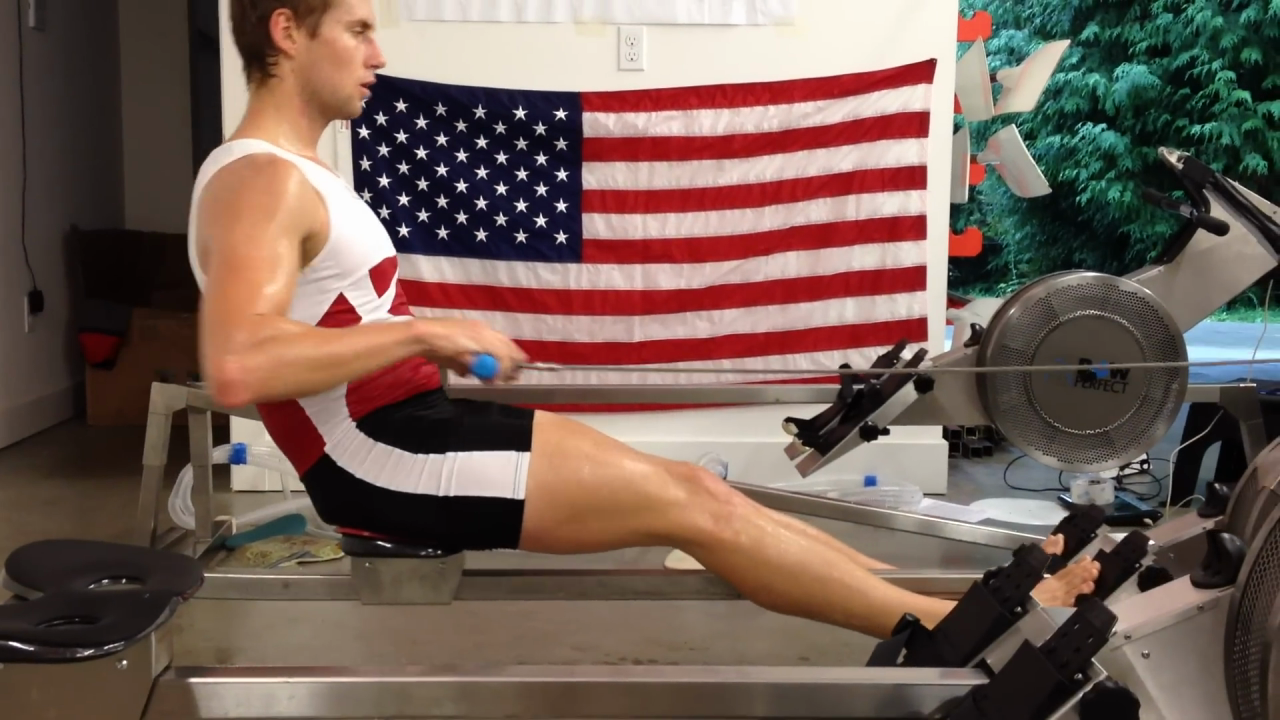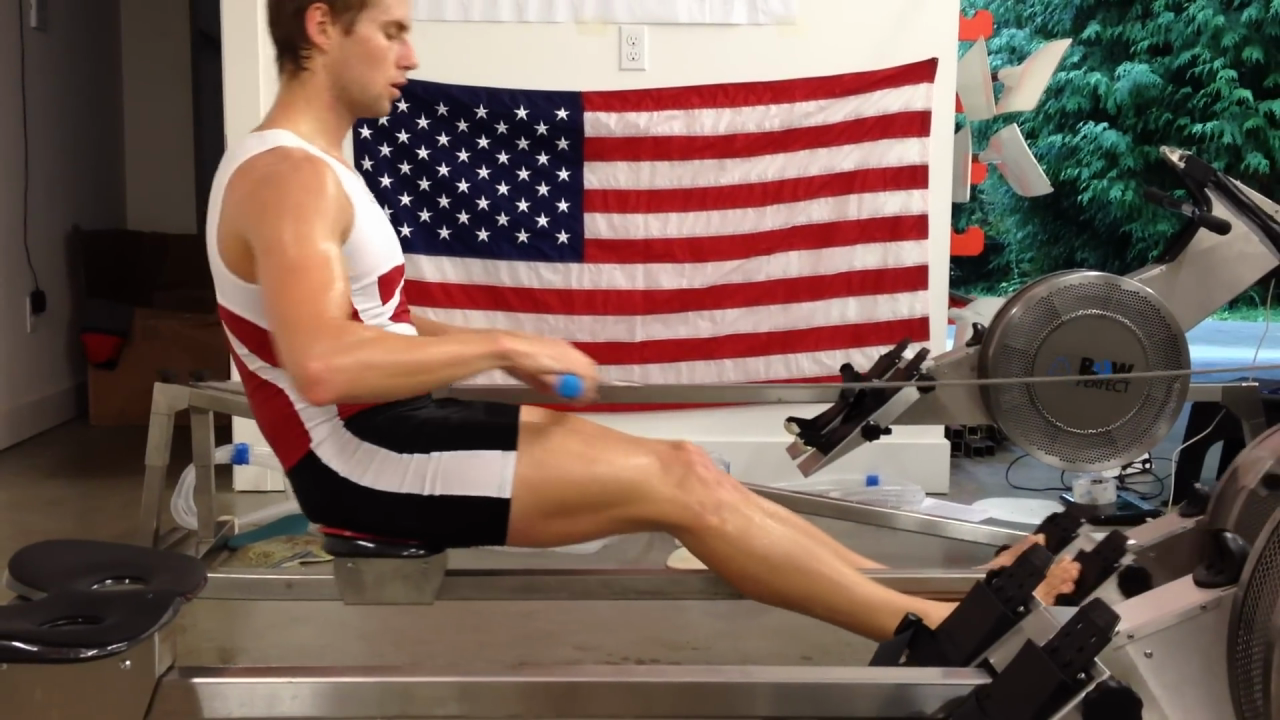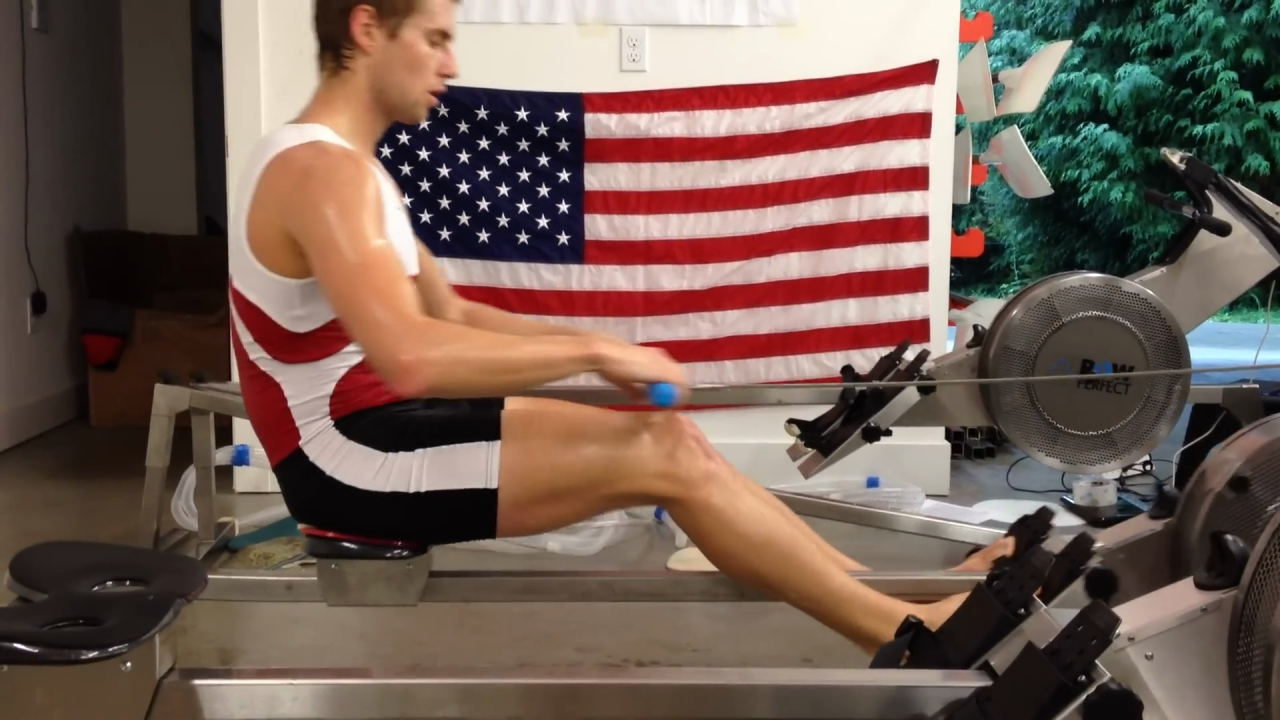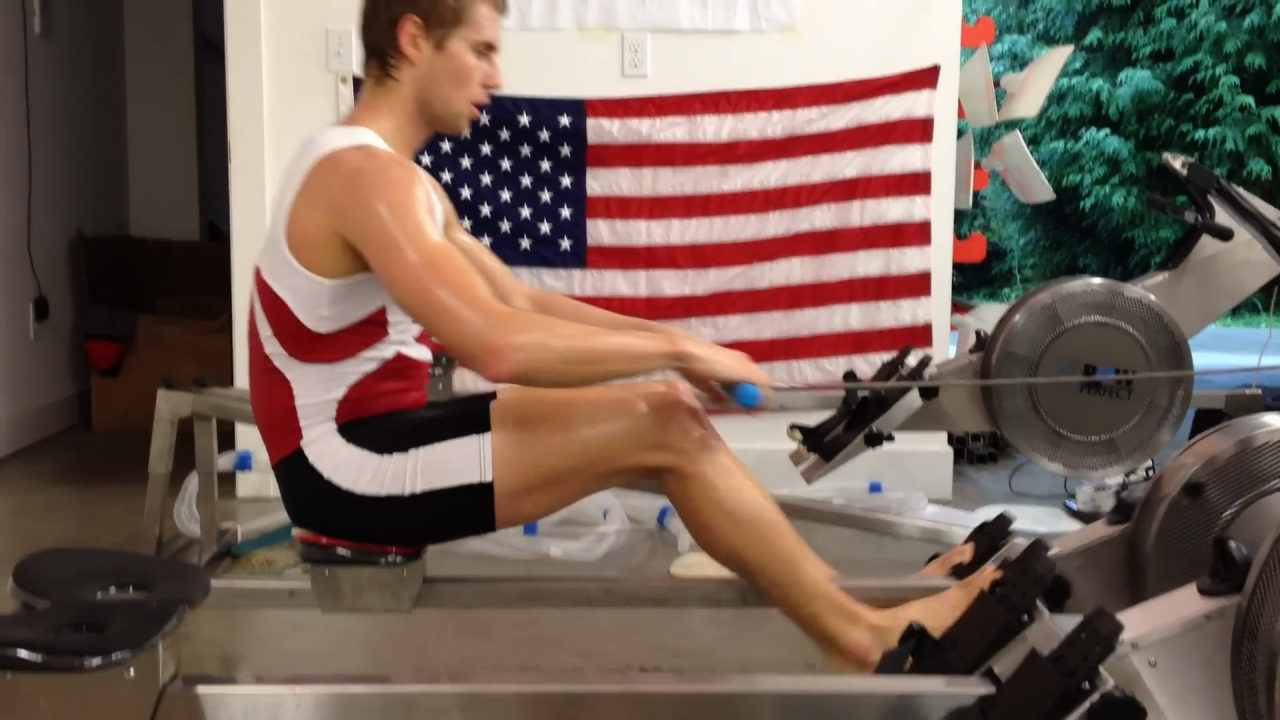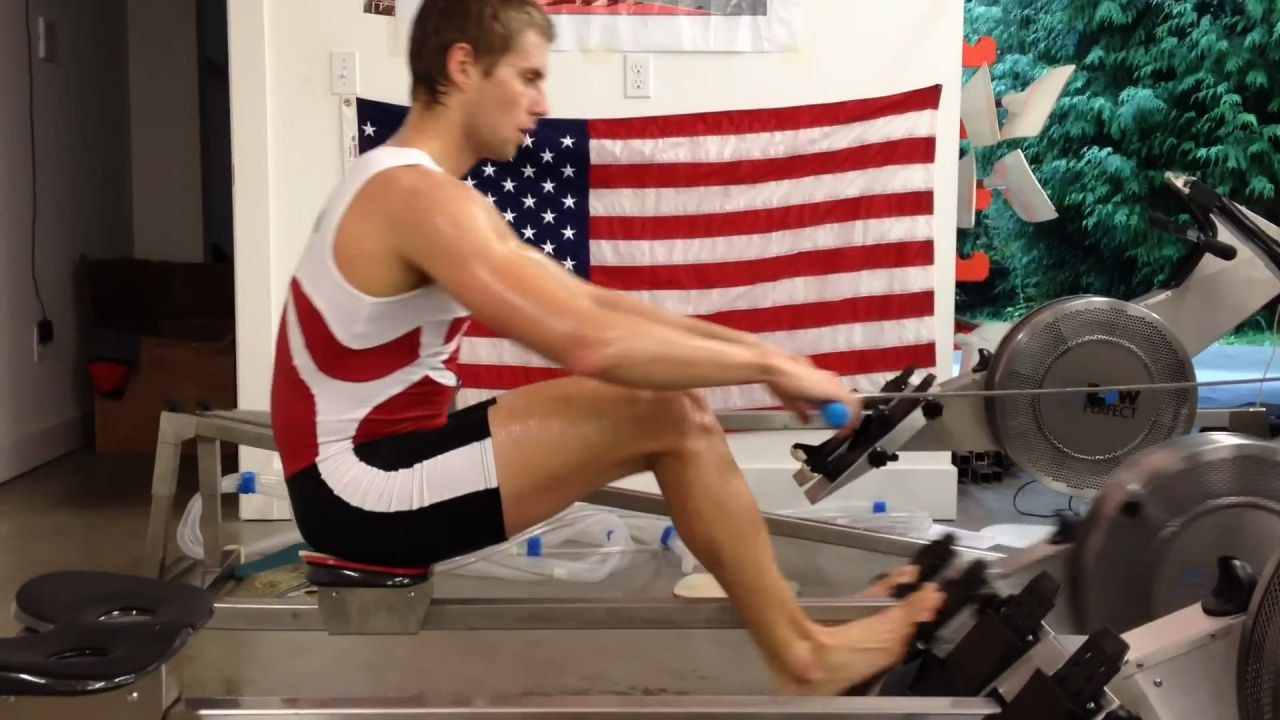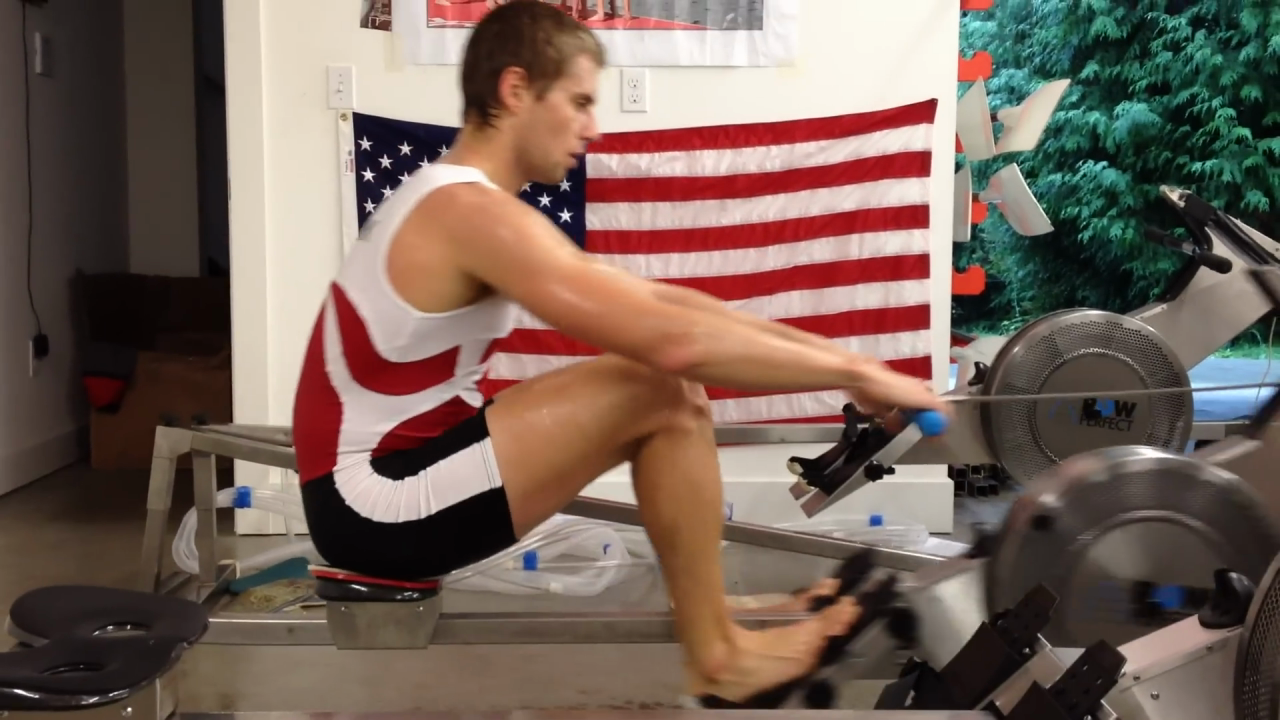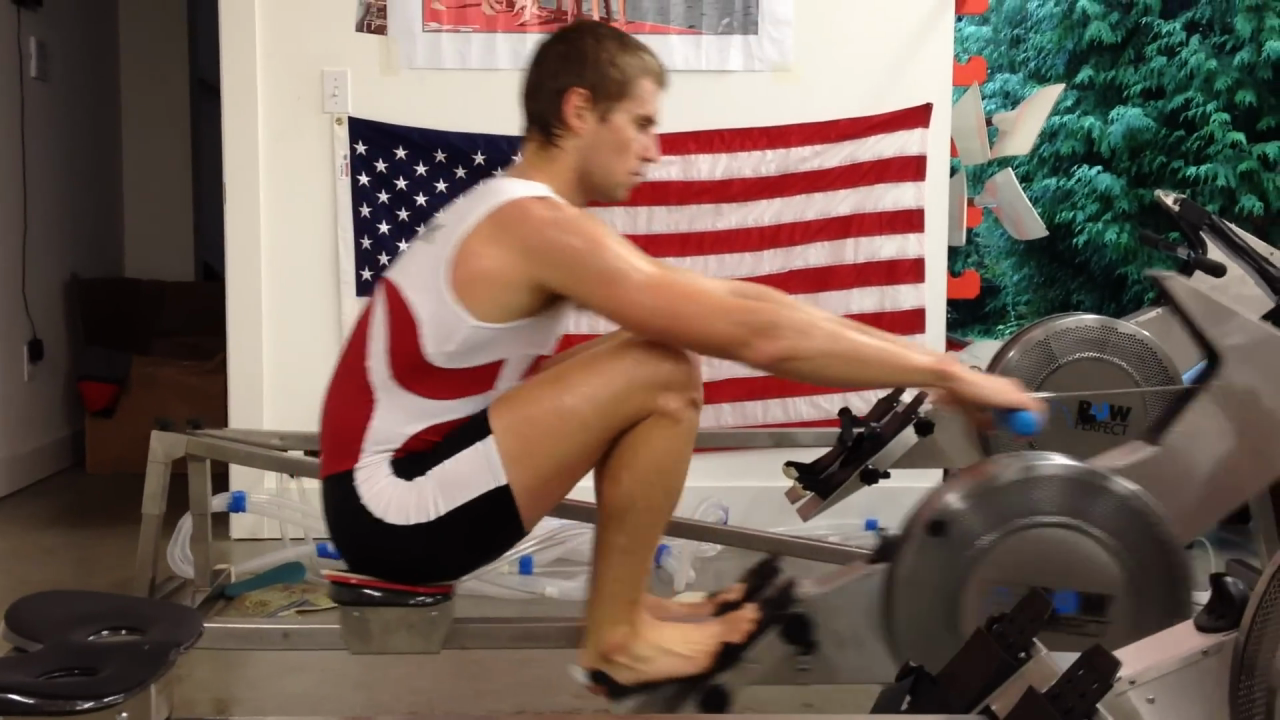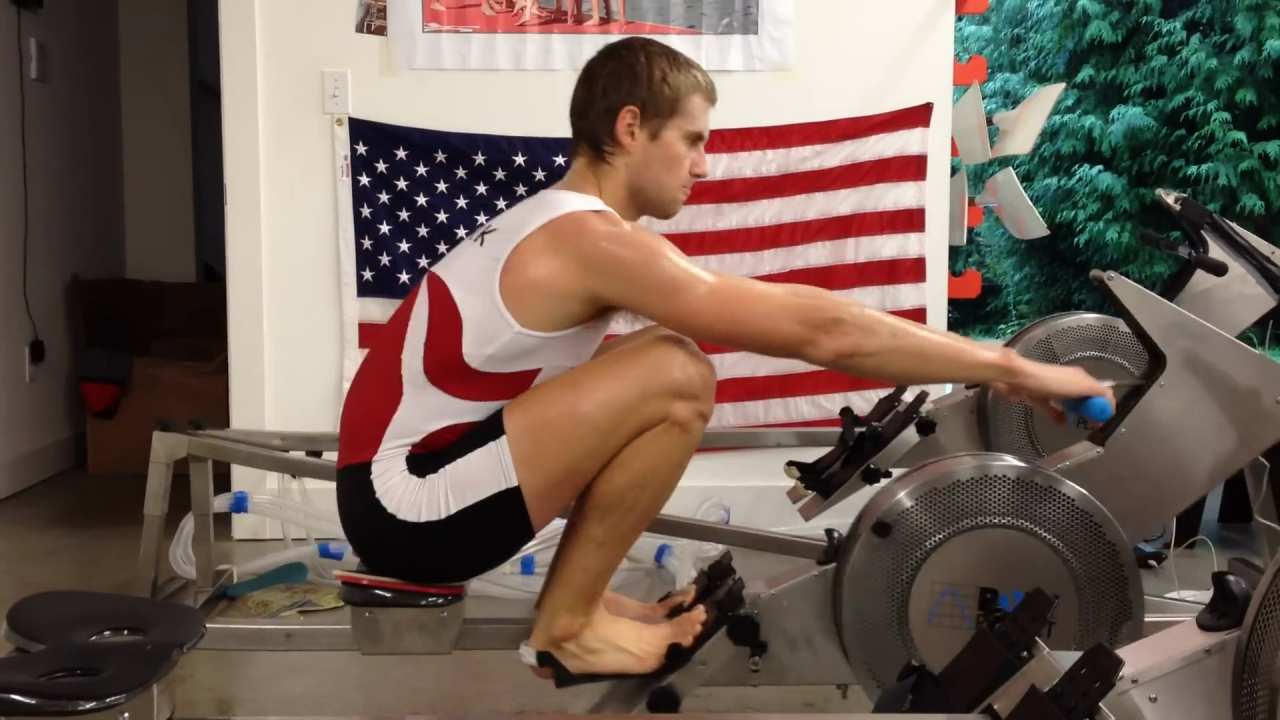
dt=0.2s
person 1, frame 1
left shoulder: (283, 170)
right shoulder: (260, 183)
right elbow: (235, 371)
left wrist: (422, 341)
right wrist: (429, 333)
left hip: (404, 426)
right hip: (376, 462)
left knee: (691, 488)
right knee: (693, 508)
left ankle: (941, 599)
person 1, frame 2
left shoulder: (299, 164)
right shoulder: (288, 178)
right elbow: (324, 367)
left wrist: (500, 348)
right wrist: (505, 350)
left hip: (385, 437)
right hip: (364, 465)
left knee: (682, 468)
right knee: (680, 488)
left ankle: (918, 598)
right ankle: (938, 629)
person 1, frame 3
left shoulder: (328, 159)
right shoulder: (324, 173)
left elbow: (449, 312)
right elbow: (419, 354)
left wrist: (587, 346)
right wrist: (592, 350)
left hip: (371, 434)
right hip: (351, 468)
left knee: (670, 443)
right knee: (671, 459)
left ankle: (881, 594)
right ankle: (902, 631)
person 1, frame 4
left shoulder: (368, 164)
right shoulder: (366, 177)
left elbow: (513, 304)
right elbow: (499, 346)
left wrist: (670, 343)
right wrist: (677, 348)
left hip: (371, 446)
right hip: (350, 475)
left knee: (669, 419)
right knee: (671, 427)
left ankle: (837, 597)
right ankle: (859, 636)
person 1, frame 5
left shoulder: (414, 185)
right shoulder: (416, 197)
left elbow: (584, 303)
right elbow: (585, 344)
left wrist: (753, 348)
right wrist: (763, 363)
left hip: (376, 472)
right hip: (363, 501)
left knee: (664, 406)
right knee: (670, 411)
right ankle: (802, 653)
person 1, frame 6
left shoulder: (453, 202)
right shoulder: (472, 214)
left elbow: (652, 302)
right elbow: (673, 341)
left wrist: (826, 351)
right wrist: (853, 371)
left hip: (385, 482)
right hip: (380, 512)
left knee: (644, 384)
right knee: (666, 389)
right ankle: (716, 651)
person 1, frame 7
left shoulder: (513, 212)
right shoulder: (540, 228)
left elbow: (727, 303)
right elbow: (759, 335)
right wrist: (944, 372)
left hip: (396, 487)
right hip: (395, 515)
left knee: (656, 363)
right knee: (664, 372)
left ankle: (628, 611)
right ankle: (618, 629)
person 1, frame 8
left shoulder: (562, 224)
right shoulder: (593, 241)
right elbow: (819, 332)
right wrist: (1010, 367)
left hip: (413, 490)
right hip: (409, 512)
left knee: (662, 377)
right knee: (677, 378)
right ankle: (568, 622)
